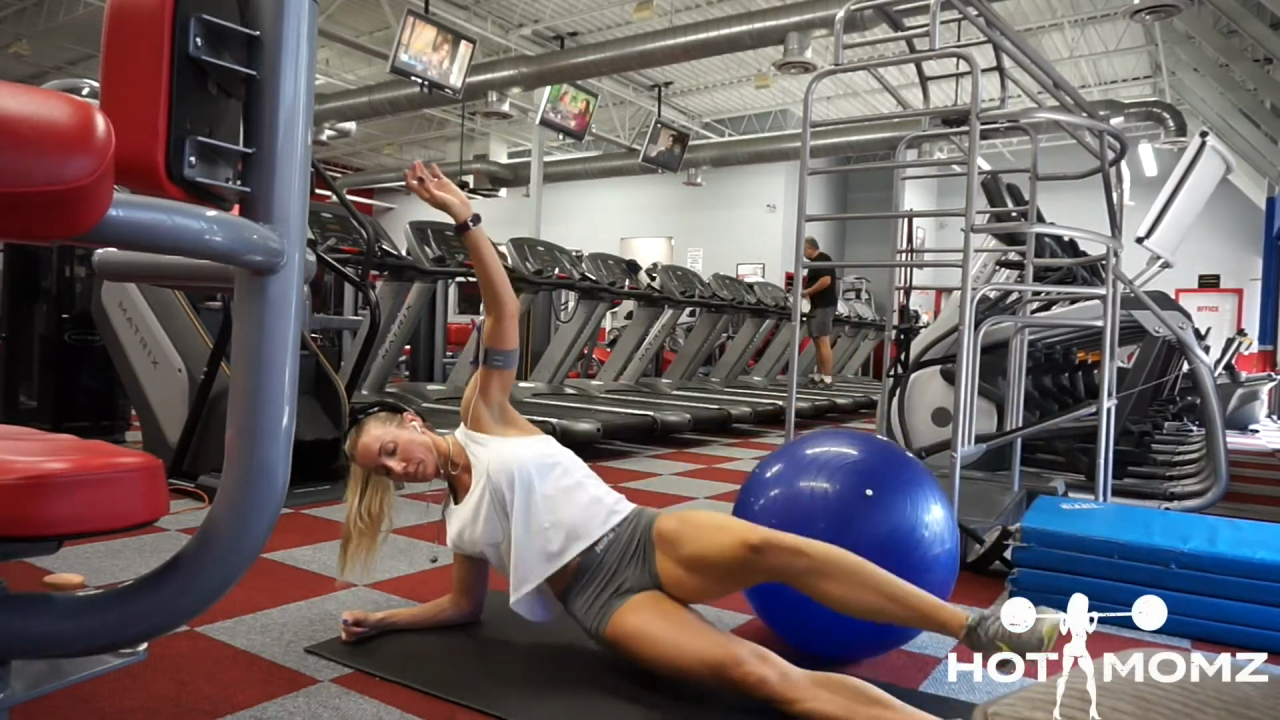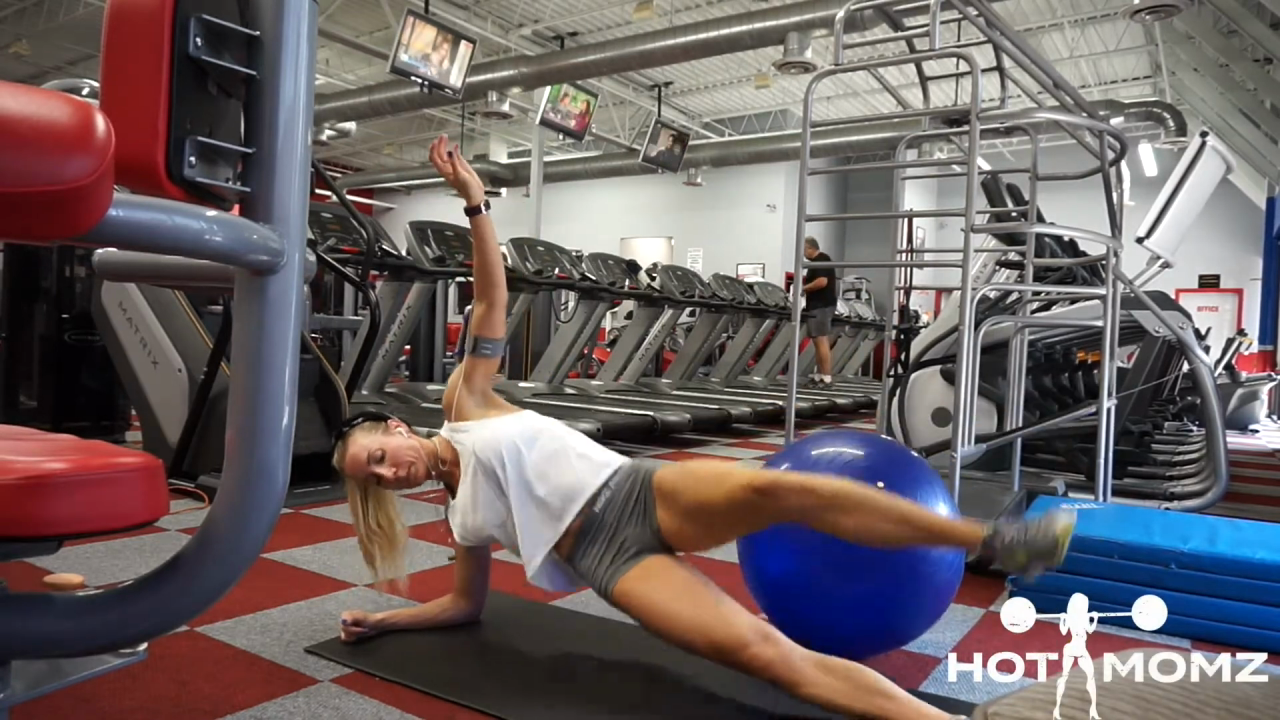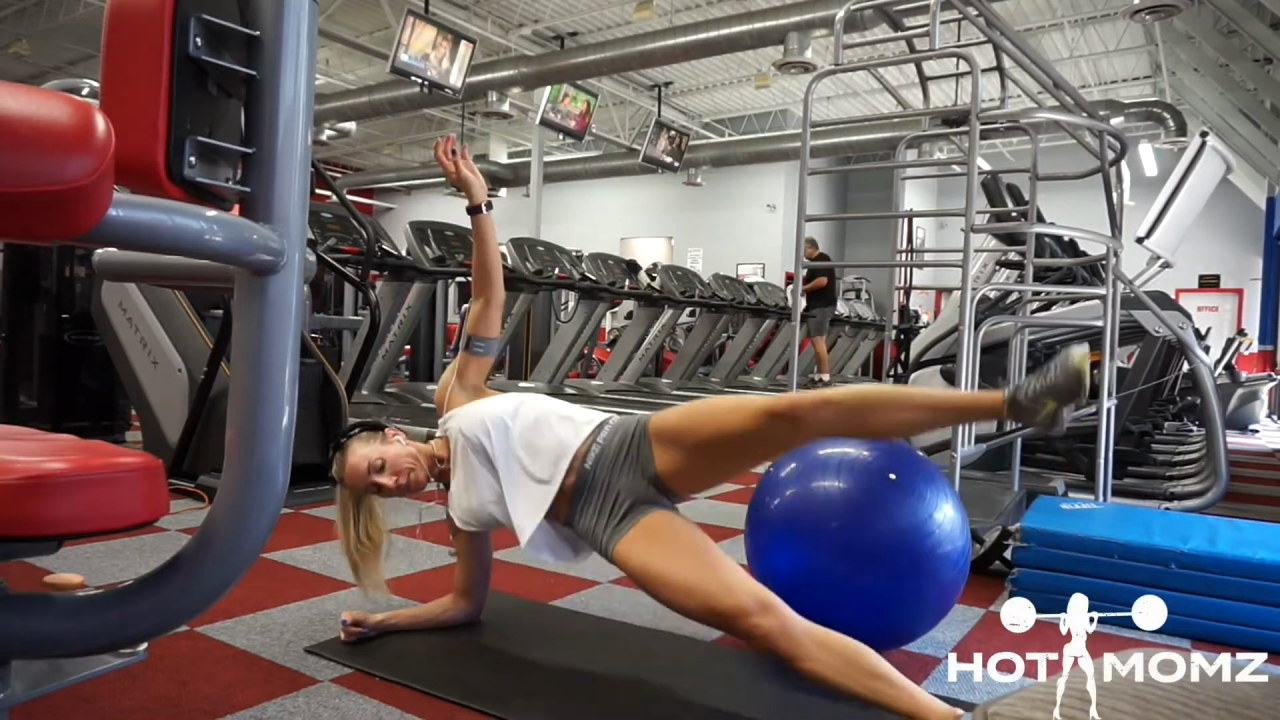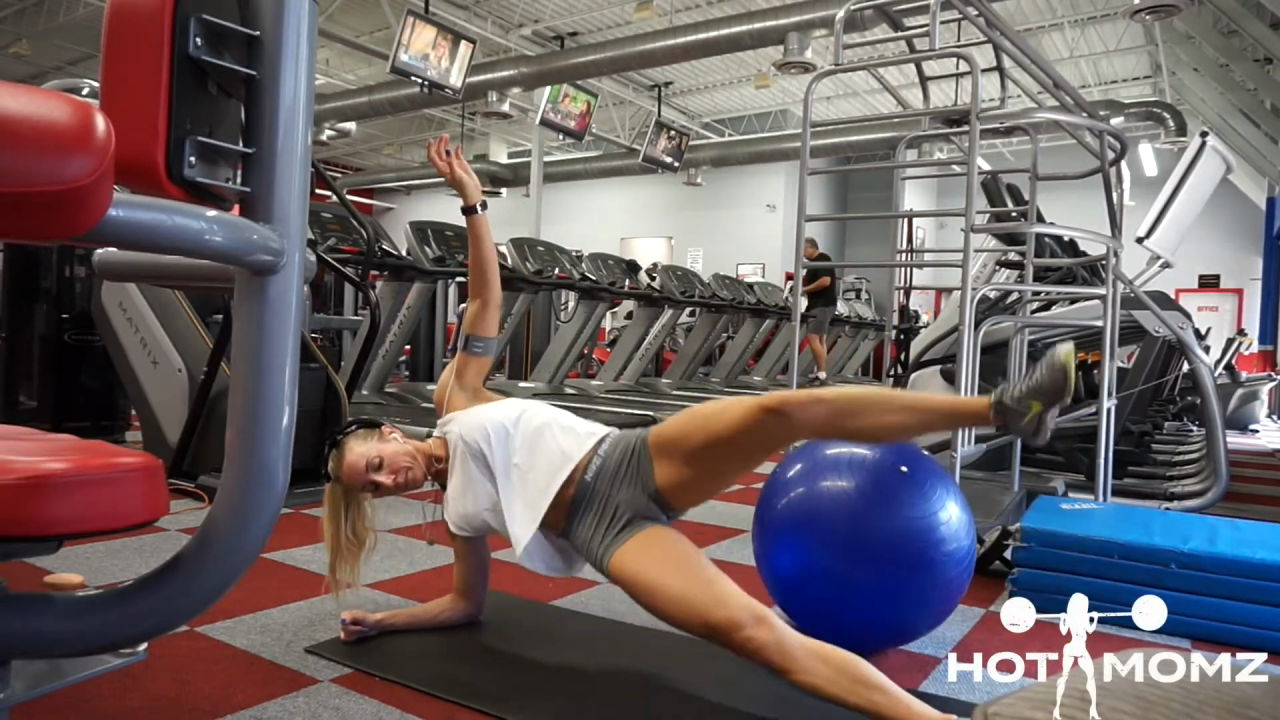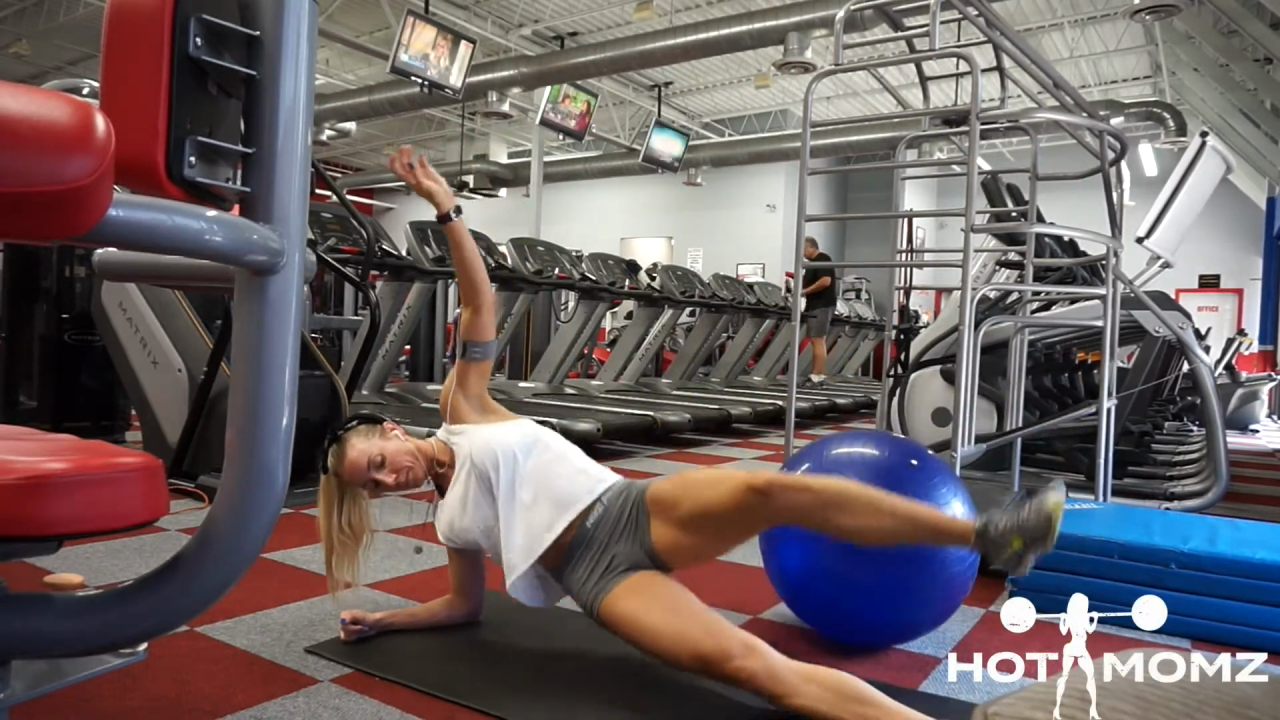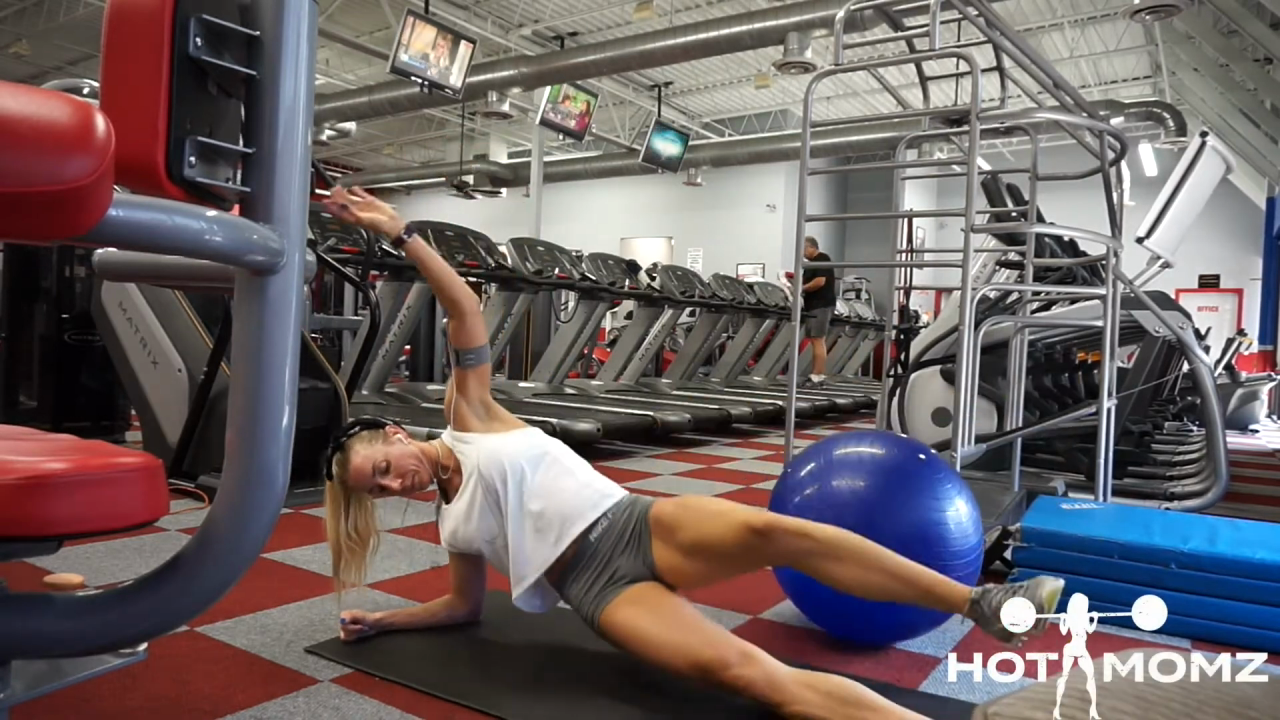
dt=0.2s
person 1, frame 1
left shoulder: (483, 414)
right shoulder: (460, 523)
left elbow: (504, 311)
right elbow: (465, 605)
left wrist: (463, 217)
right wrist: (380, 619)
left hip: (638, 536)
right hip: (605, 600)
left knee: (766, 547)
left ankle: (974, 624)
person 1, frame 2
left shoulder: (463, 403)
right shoulder: (461, 515)
left elbow: (492, 298)
right elbow: (465, 604)
left wrist: (474, 200)
right wrist: (380, 620)
left hip: (640, 493)
right hip: (613, 557)
left knee: (776, 489)
right knee: (762, 650)
left ankle: (993, 540)
person 1, frame 3
left shoulder: (456, 395)
right shoulder: (459, 503)
left elbow: (490, 294)
right elbow: (467, 603)
left wrist: (475, 200)
right wrist: (379, 621)
left hip: (637, 450)
right hip: (609, 515)
left knee: (793, 412)
right knee: (763, 619)
left ankle: (1009, 402)
person 1, frame 4
left shoulder: (454, 397)
right shoulder: (456, 506)
left elbow: (486, 296)
right elbow: (467, 603)
left wrist: (469, 200)
right wrist: (380, 621)
left hip: (632, 461)
right hip: (609, 527)
left knee: (785, 410)
right knee: (758, 634)
left ankle: (999, 407)
person 1, frame 5
left shoulder: (462, 407)
right shoulder: (451, 518)
left elbow: (481, 302)
right elbow: (463, 605)
left wrist: (445, 209)
right wrist: (380, 620)
left hip: (635, 510)
right hip: (602, 571)
left knee: (772, 490)
left ankle: (986, 533)
person 1, frame 6
left shoulder: (468, 414)
right shoulder: (452, 523)
left elbow: (466, 311)
right elbow: (464, 605)
left wrist: (399, 232)
right wrist: (380, 622)
left hip: (636, 525)
right hip: (601, 585)
left knee: (771, 530)
left ankle: (978, 600)
